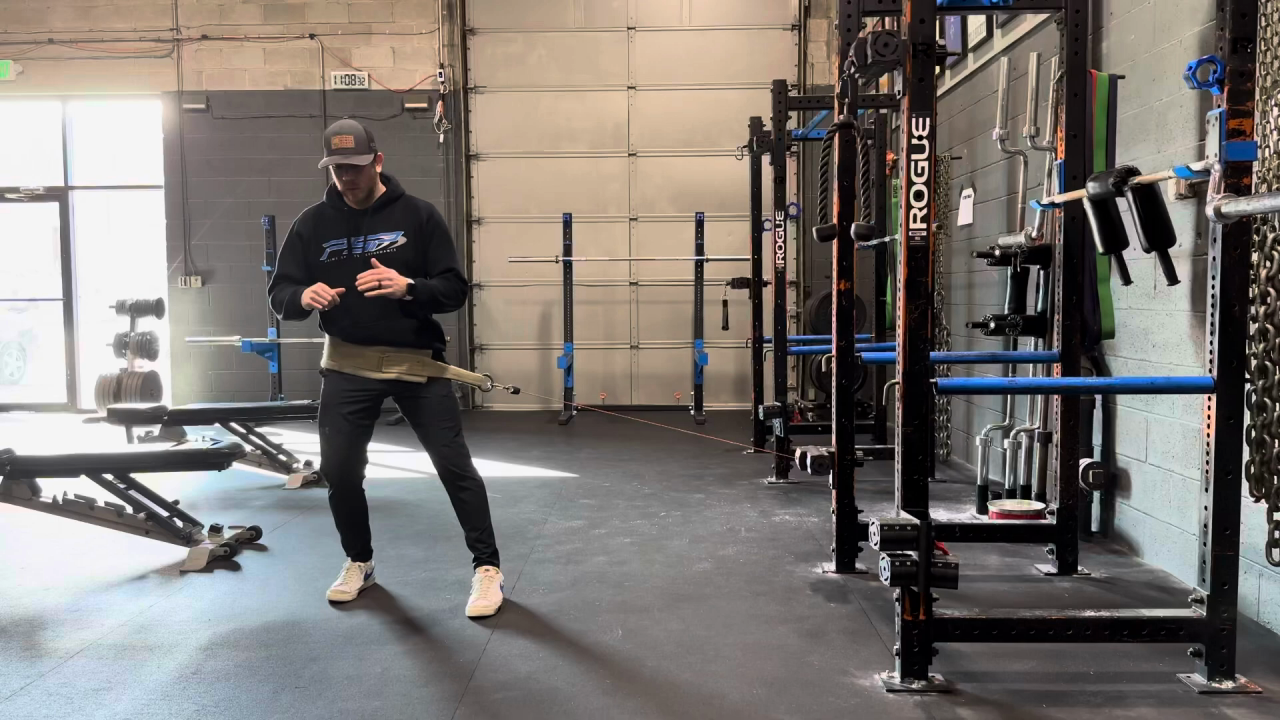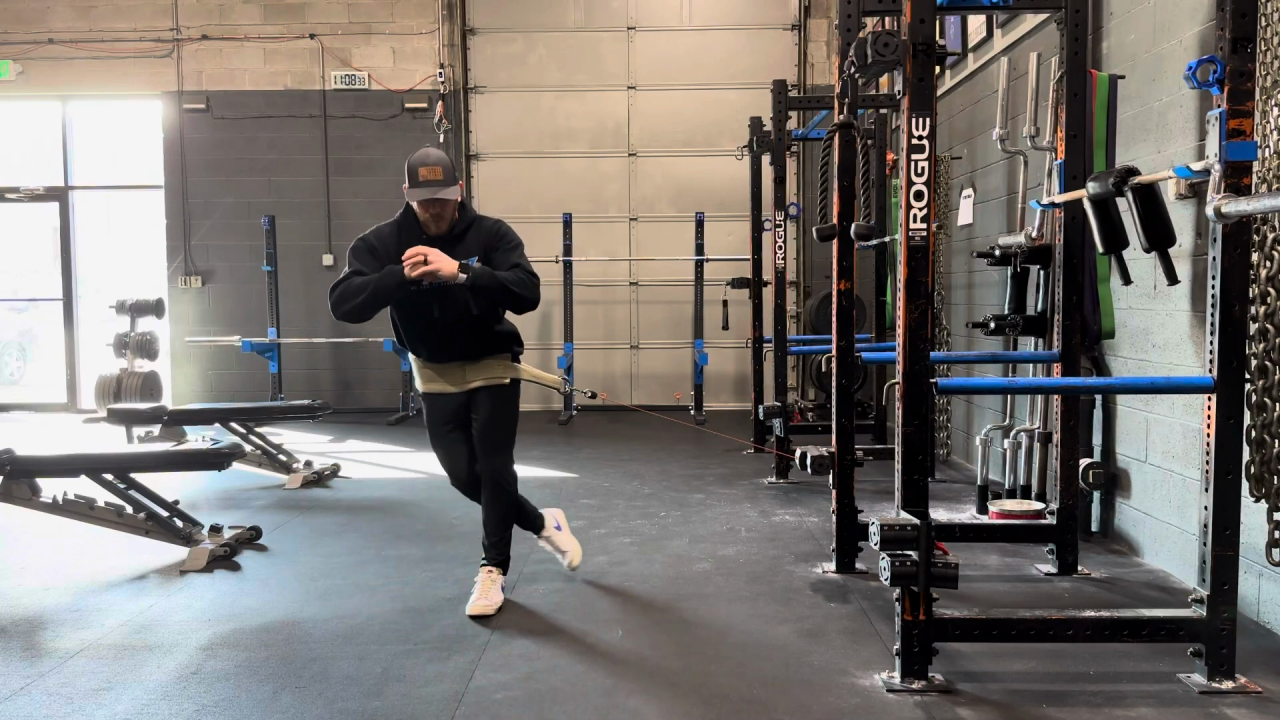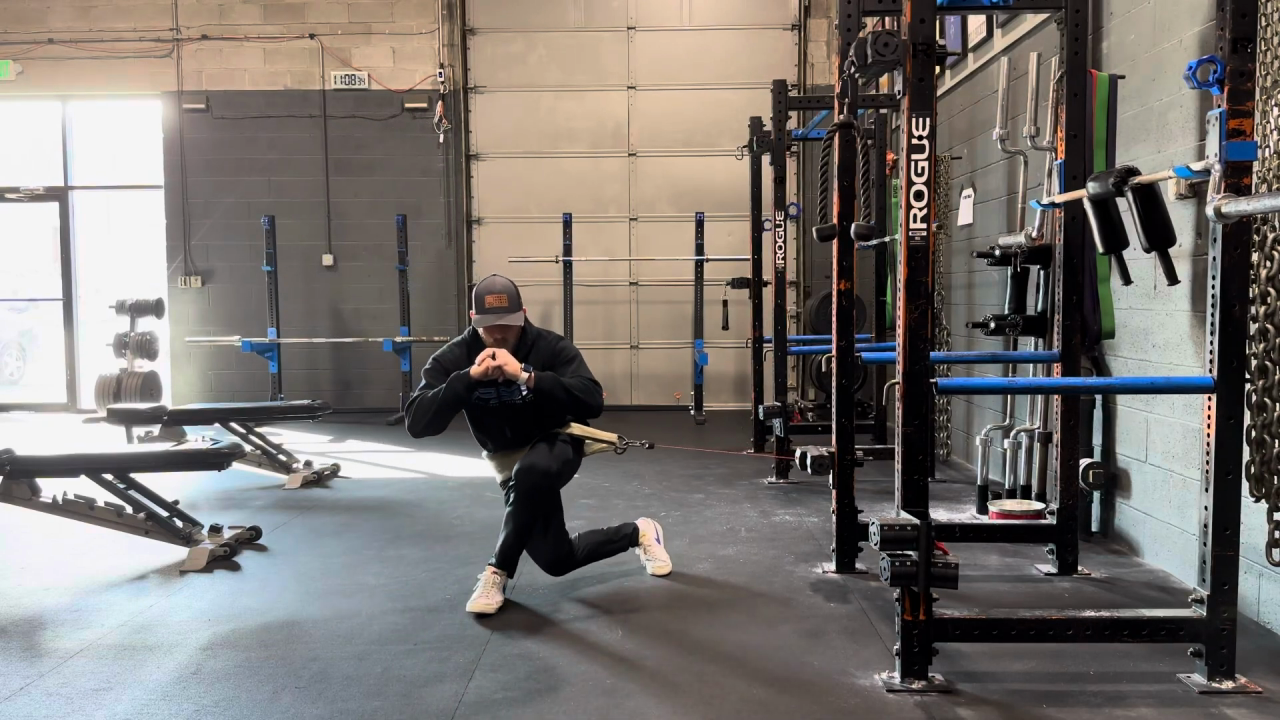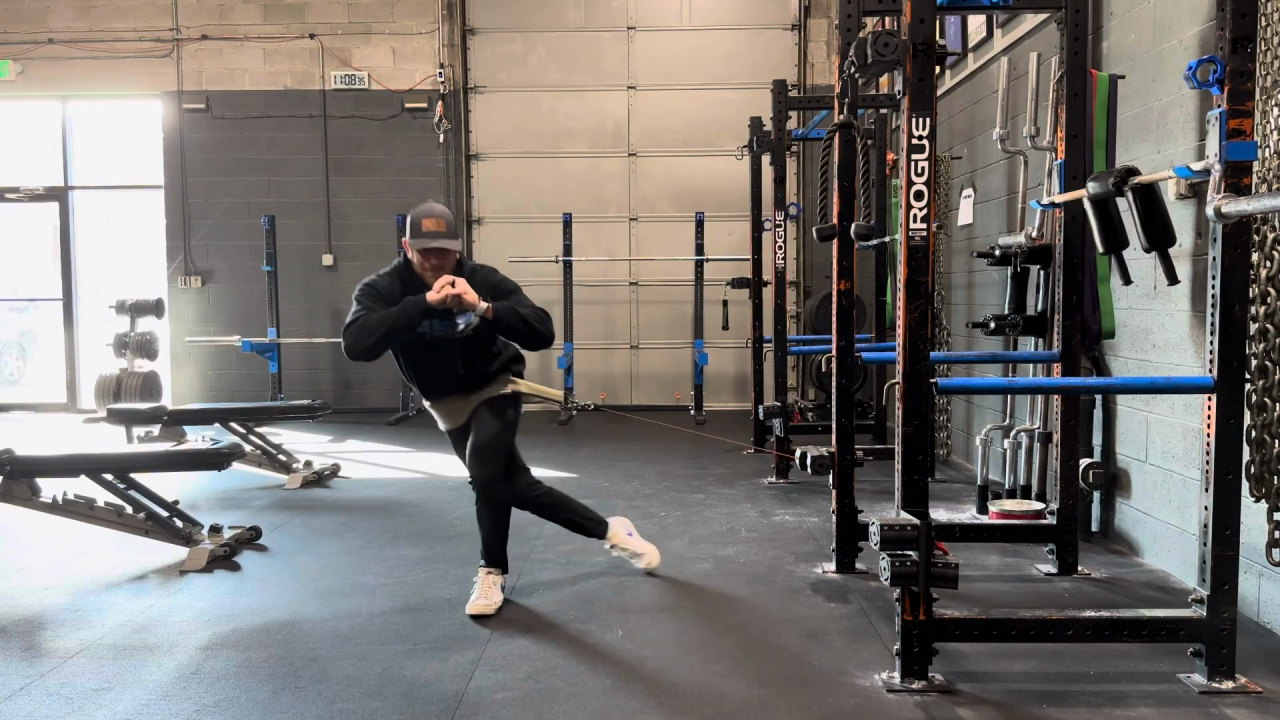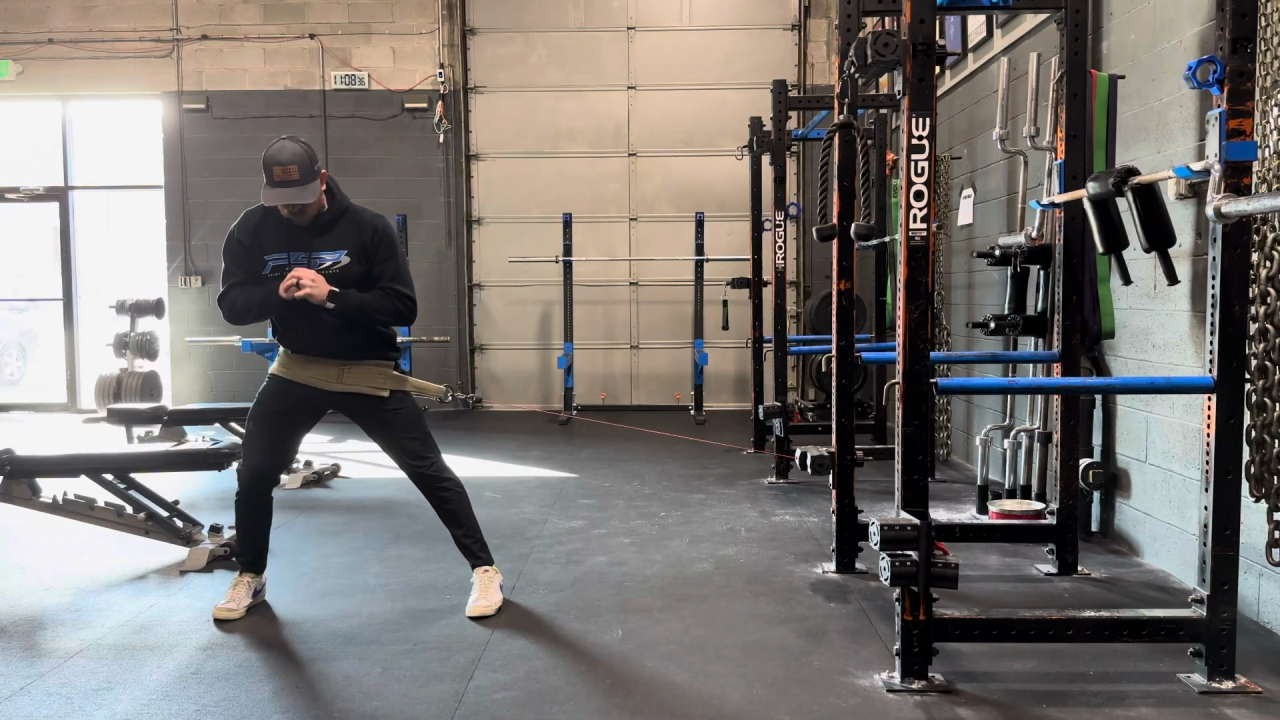
dt=1s
person 1, frame 1
left shoulder: (418, 216)
right shoulder: (312, 224)
left elbow: (455, 290)
right elbow: (279, 294)
left wrist: (407, 288)
right wrist: (303, 297)
left hip: (416, 360)
right hip: (348, 364)
left knee: (454, 465)
right knee: (338, 470)
left ankle: (487, 568)
right ankle: (359, 562)
person 1, frame 2
left shoulder: (490, 233)
right shoulder: (380, 243)
left elbow: (526, 295)
right elbow: (343, 306)
left wrist: (459, 272)
right wrist: (398, 272)
left hip: (491, 364)
right hip: (437, 375)
left knee: (493, 468)
right knee: (466, 476)
left ankle: (493, 571)
right ankle: (543, 523)
person 1, frame 3
left shoulder: (551, 347)
right shoulder: (453, 359)
left elbow: (592, 403)
right elbow: (416, 424)
left wrist: (525, 376)
right wrist: (468, 378)
left hip: (556, 444)
right hip: (508, 462)
left knee: (531, 474)
right knee: (557, 560)
left ankle: (497, 573)
right ankle: (637, 533)
person 1, frame 4
left shoulder: (485, 280)
right shoulder: (382, 288)
left elbow: (543, 333)
right elbow: (357, 344)
left wrist: (482, 307)
right wrist: (424, 303)
left hip: (495, 390)
right hip: (449, 407)
left knee: (488, 471)
right knee: (517, 488)
left ankle: (493, 572)
right ankle: (610, 530)
person 1, frame 5
left shoulder: (367, 228)
right shoulder: (251, 230)
left elbow: (403, 307)
right elbow: (232, 305)
left wrist: (332, 297)
right wrist: (277, 293)
left hip: (368, 370)
right hip: (297, 368)
left knee: (428, 470)
right knee: (254, 473)
left ankle: (484, 569)
right ankle: (249, 577)
